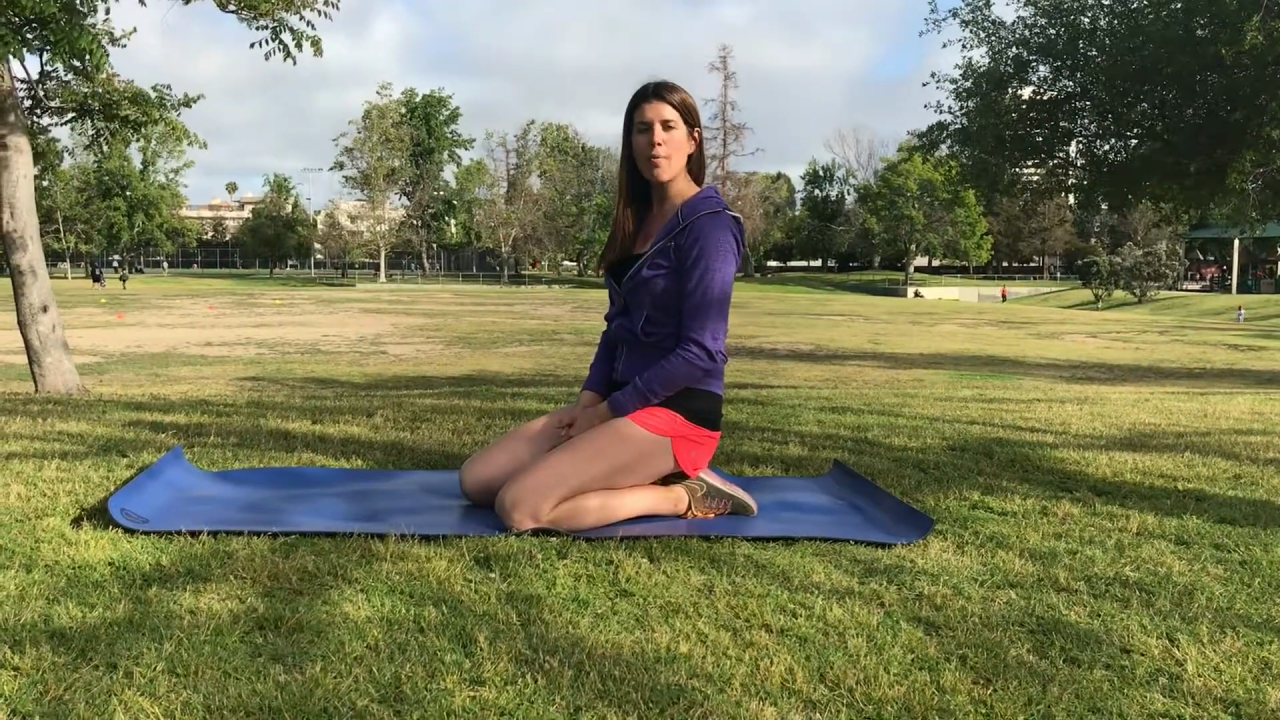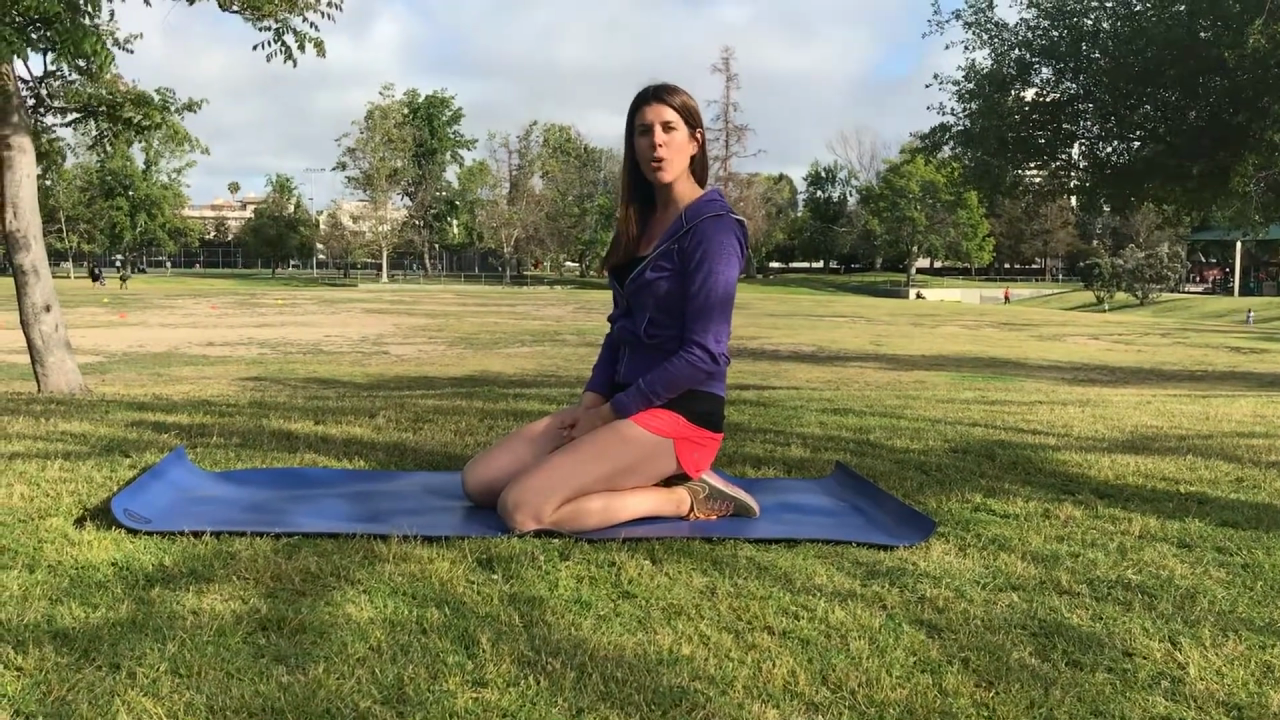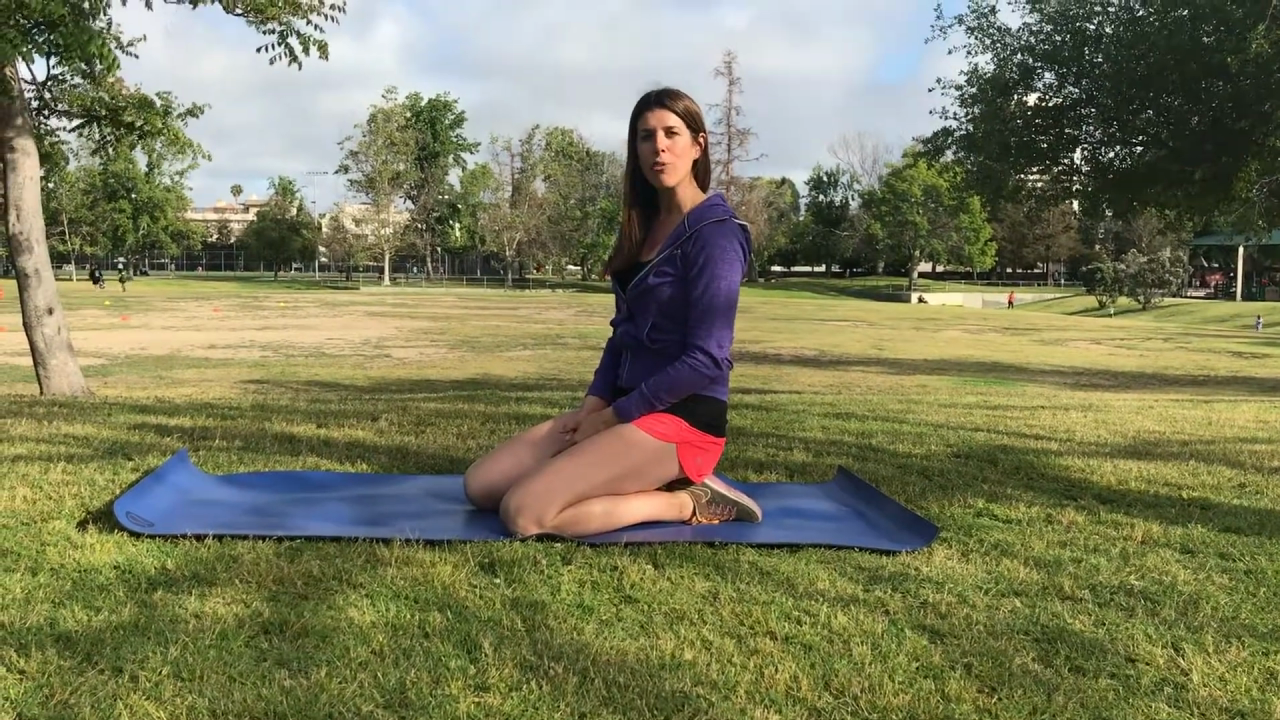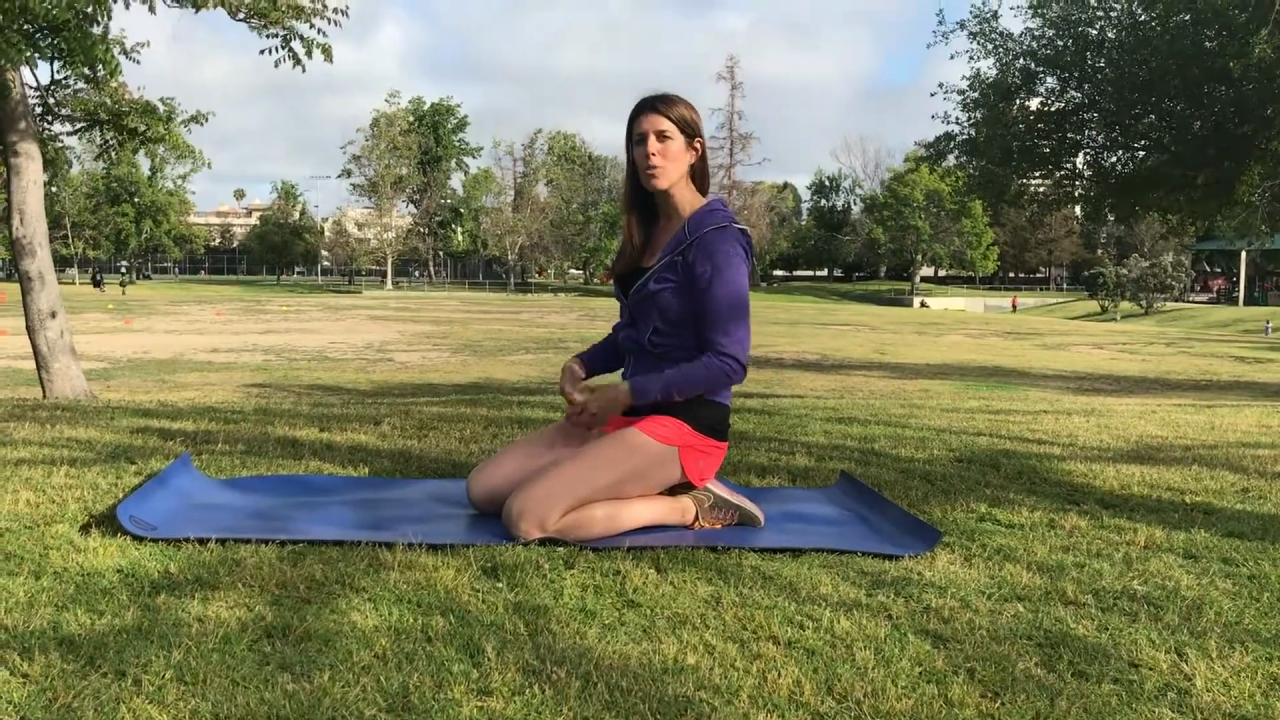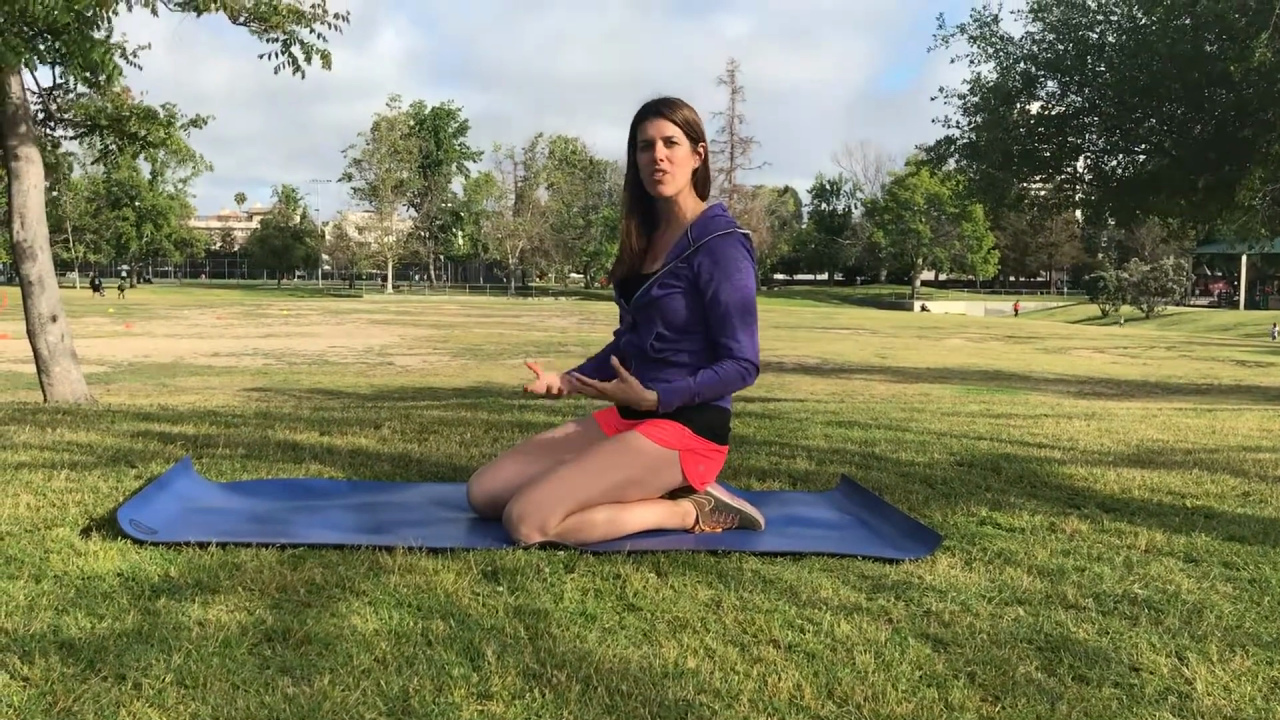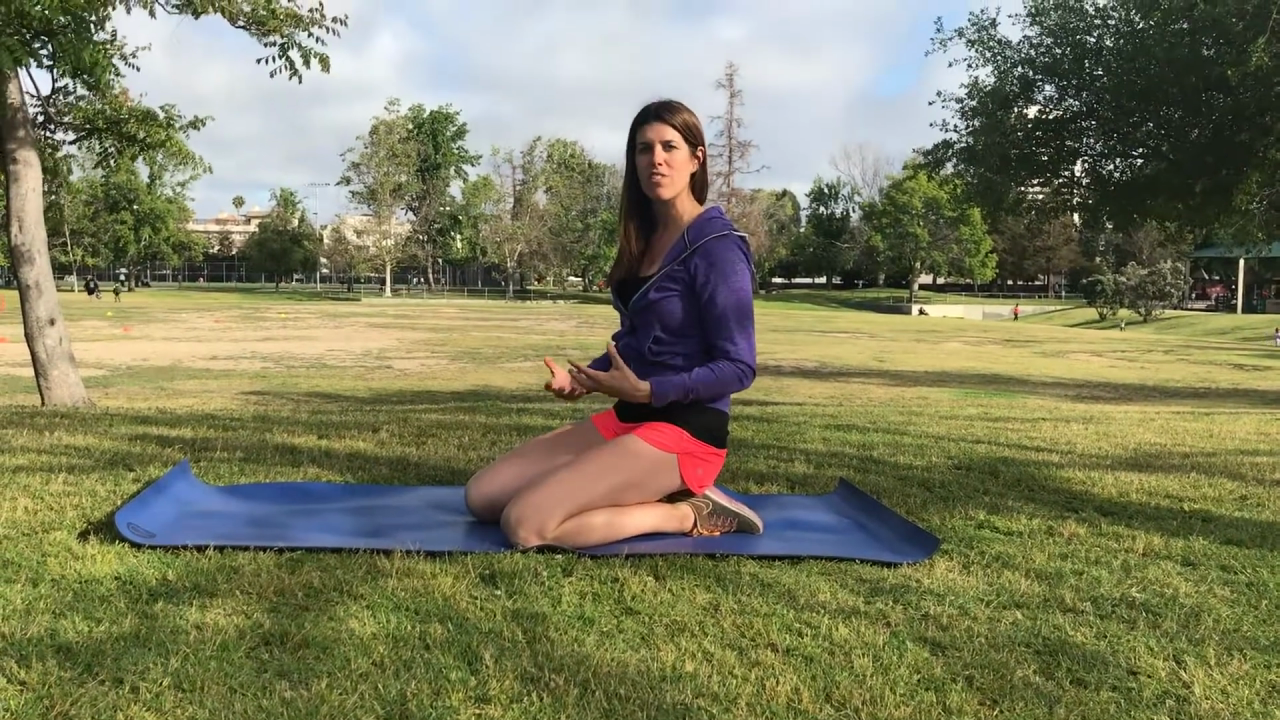
dt=0.3s
person 1, frame 1
left shoulder: (708, 226)
right shoulder: (636, 219)
left elbow: (701, 351)
left wrist: (607, 410)
right wrist: (588, 399)
left hip: (677, 412)
right hip: (623, 398)
left knee: (519, 507)
right knee: (475, 479)
left ankle: (682, 496)
right ankle: (655, 476)
person 1, frame 2
left shoulder: (712, 228)
right shoulder: (640, 222)
left elbow: (704, 354)
left wrist: (610, 412)
right wrist: (591, 401)
left hip: (680, 414)
right hip: (624, 401)
left knee: (521, 508)
right knee: (478, 480)
left ankle: (685, 497)
right ankle: (658, 479)
person 1, frame 3
left shoulder: (715, 233)
right shoulder: (644, 226)
left elbow: (707, 359)
left wrist: (612, 417)
right wrist: (593, 404)
left hip: (683, 419)
right hip: (628, 406)
left knee: (524, 512)
right knee: (481, 484)
left ankle: (687, 502)
right ankle: (661, 484)
person 1, frame 4
left shoulder: (715, 238)
right shoulder: (646, 230)
left elbow: (729, 361)
left wrist: (627, 395)
right wrist: (581, 366)
left hip: (686, 423)
right hip: (632, 412)
left knee: (526, 517)
right knee: (483, 488)
left ankle: (690, 507)
right ankle: (661, 488)
person 1, frame 5
left shoulder: (719, 244)
right shoulder: (644, 236)
left elbow: (741, 365)
left wrist: (652, 399)
right wrist: (570, 381)
left hip: (687, 428)
right hip: (628, 416)
left knee: (526, 520)
right knee: (484, 491)
left ankle: (689, 510)
right ankle: (663, 491)
person 1, frame 6
left shoulder: (716, 247)
right shoulder: (642, 238)
left elbow: (737, 367)
left wrist: (643, 390)
right wrist: (581, 379)
left hip: (685, 431)
right hip: (627, 417)
left knee: (525, 524)
right knee: (482, 495)
left ankle: (688, 513)
right ankle: (661, 495)
